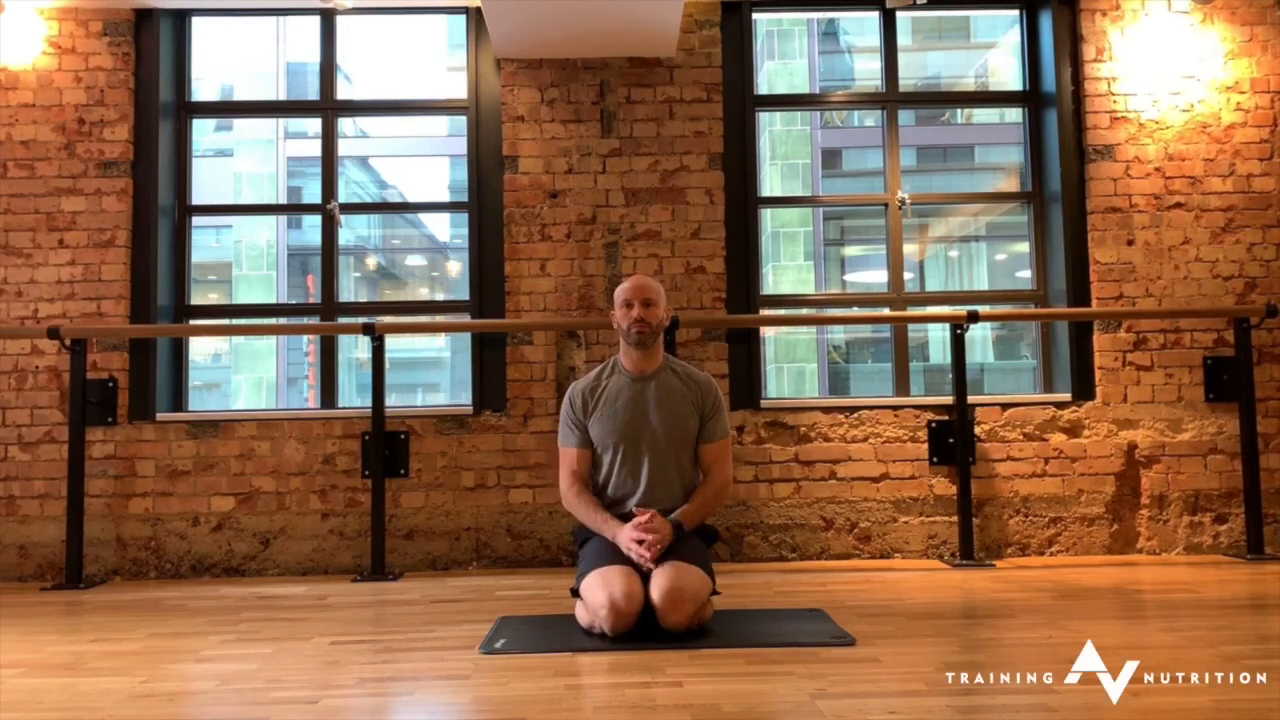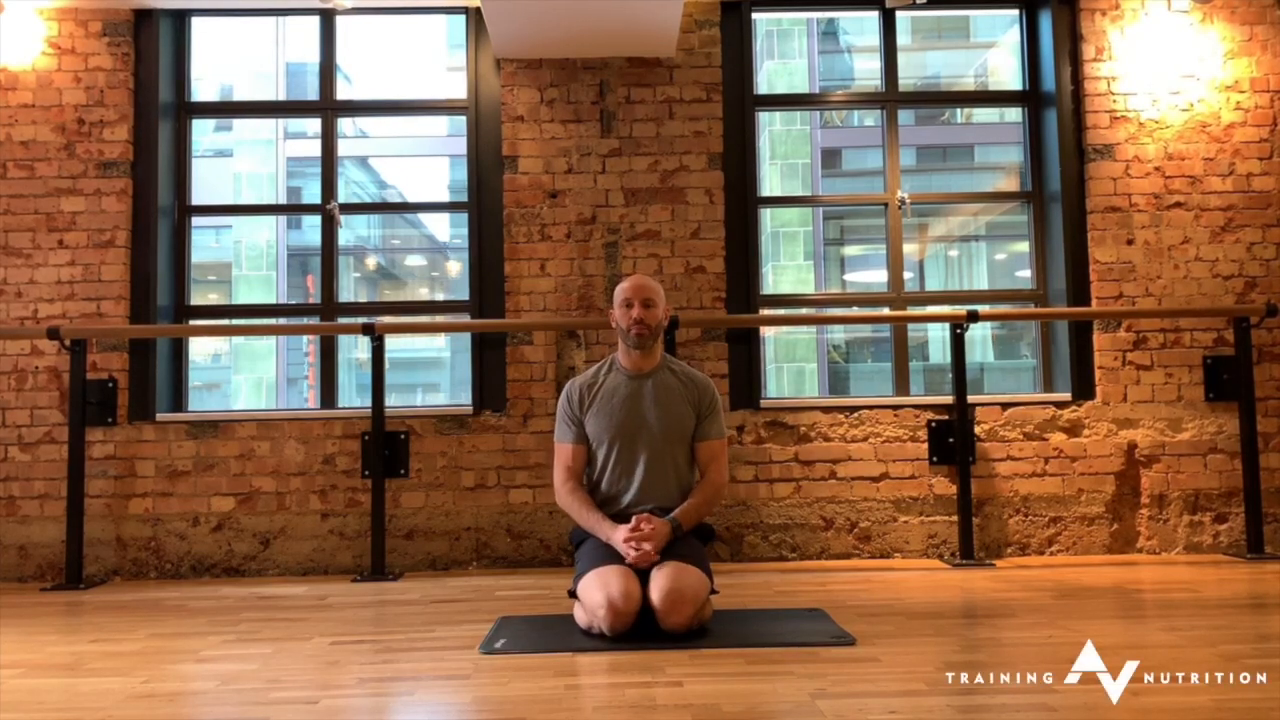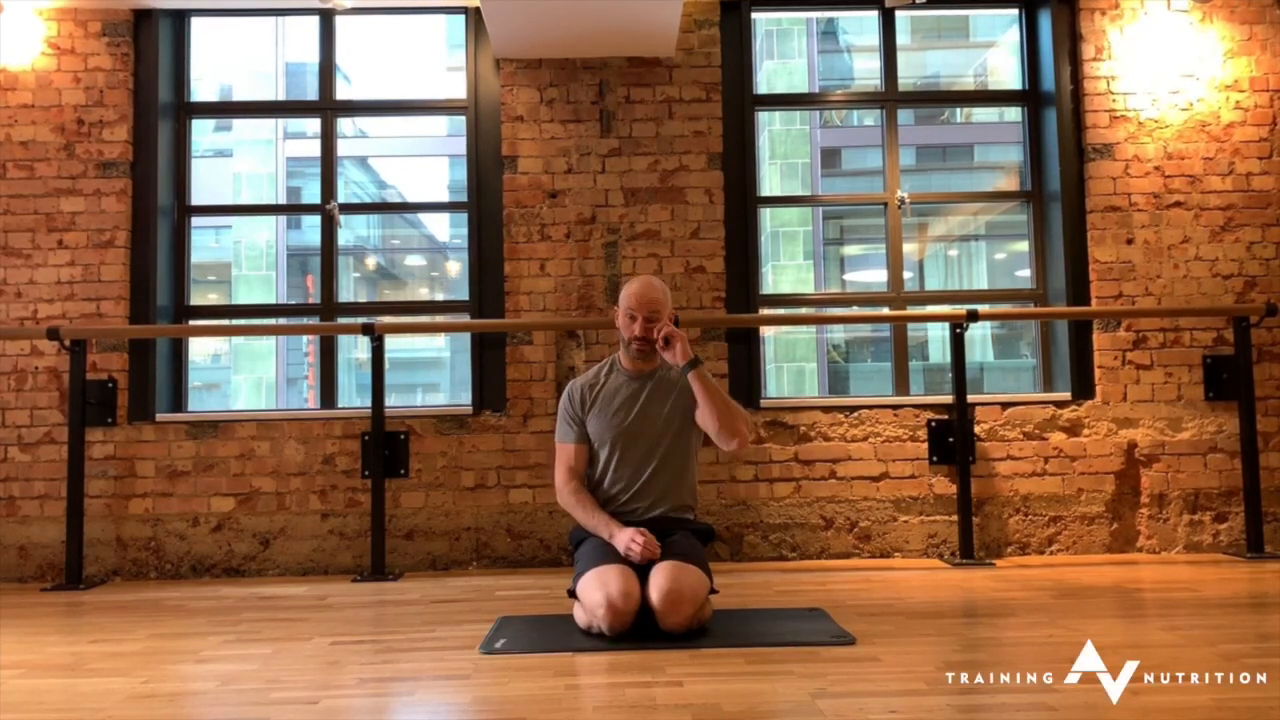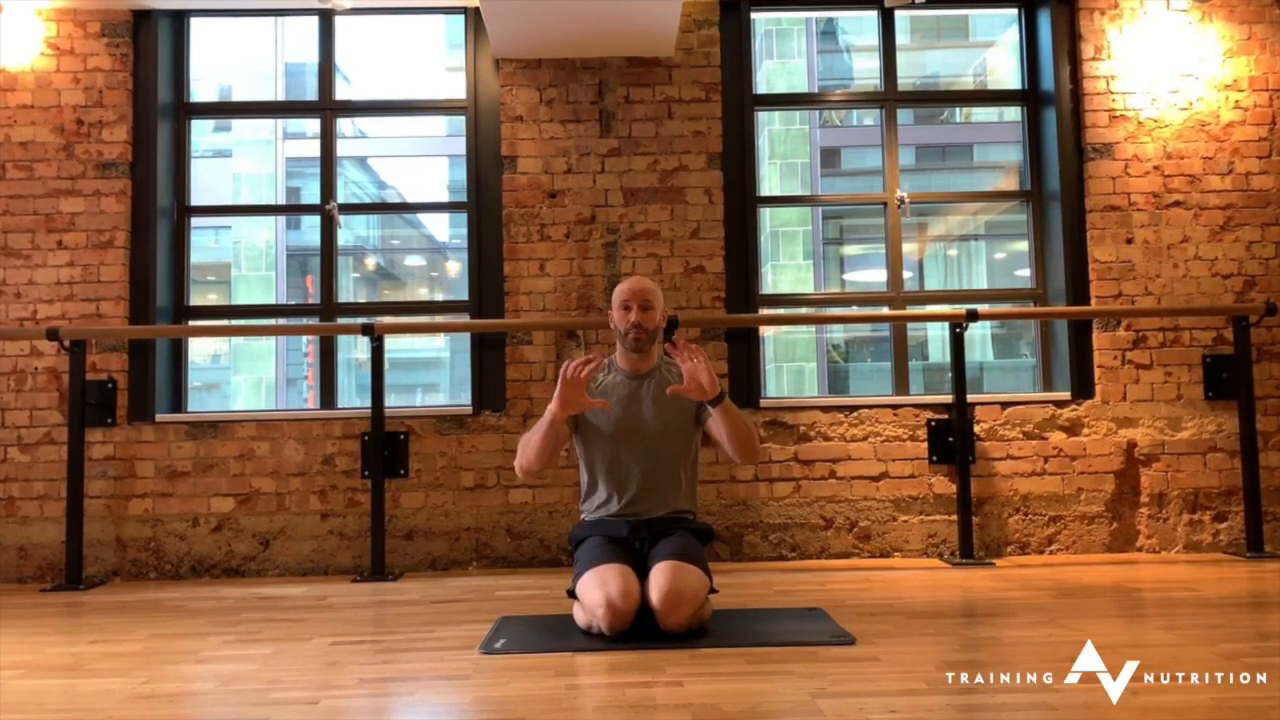
dt=0.7s
person 1, frame 1
left shoulder: (701, 388)
right shoulder: (583, 394)
left elbow: (718, 478)
right elbow: (572, 485)
left wrist: (672, 525)
right wrist: (618, 531)
left hip: (680, 529)
right hip: (608, 530)
left knee: (675, 607)
right knee: (616, 610)
right ankle: (589, 597)
person 1, frame 2
left shoulder: (698, 388)
right shoulder: (580, 391)
left elbow: (715, 477)
right elbow: (566, 483)
left wrist: (670, 526)
right wrist: (612, 532)
left hip: (678, 529)
right hip: (604, 530)
left knee: (676, 608)
right knee: (614, 610)
right ankle: (588, 596)
person 1, frame 3
left shoulder: (689, 383)
right shoulder: (581, 391)
left elbow: (736, 438)
right elbow: (567, 484)
left wrist: (689, 365)
right wrist: (616, 533)
left hip: (675, 528)
right hip: (604, 531)
left knee: (675, 608)
right knee: (614, 609)
left ankle: (645, 591)
right ankle: (589, 598)
person 1, frame 4
left shoulder: (688, 384)
right shoulder: (583, 386)
left elbow: (748, 454)
right elbow: (526, 467)
left wrist: (716, 397)
right wrist: (556, 411)
left hip: (673, 527)
right hip: (604, 528)
left knee: (675, 608)
right knee: (613, 610)
right ankle: (588, 596)
